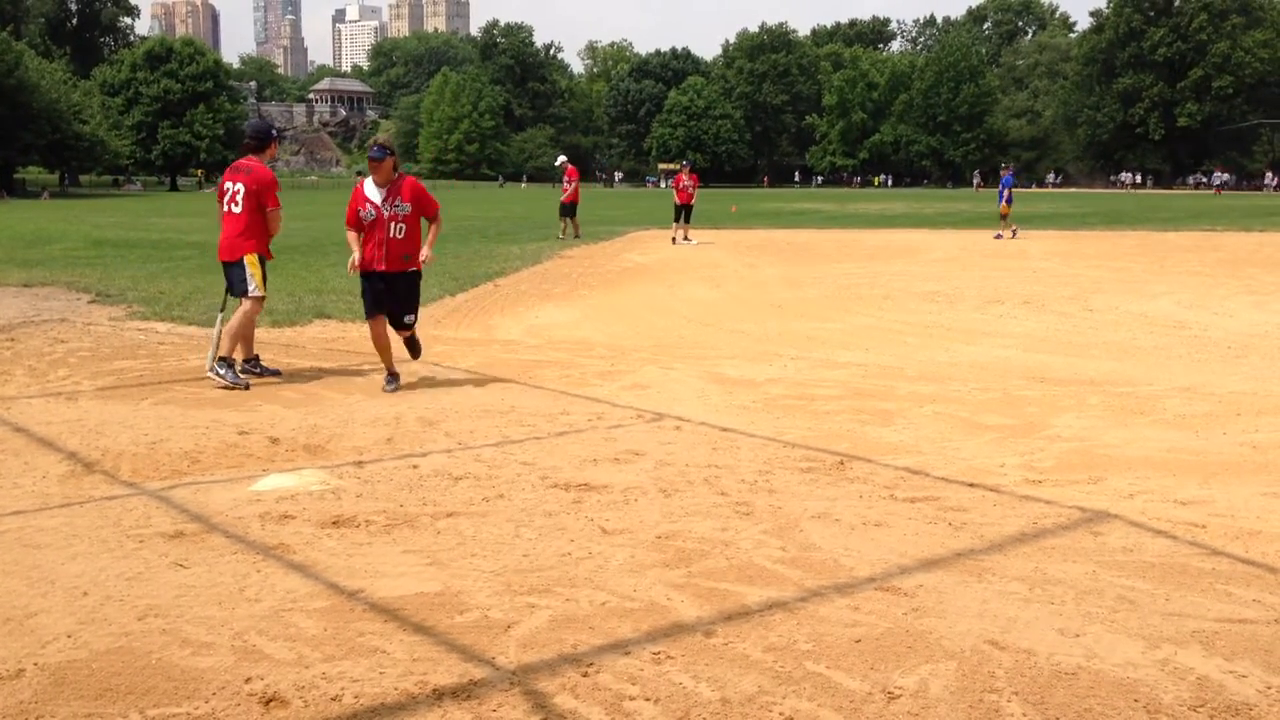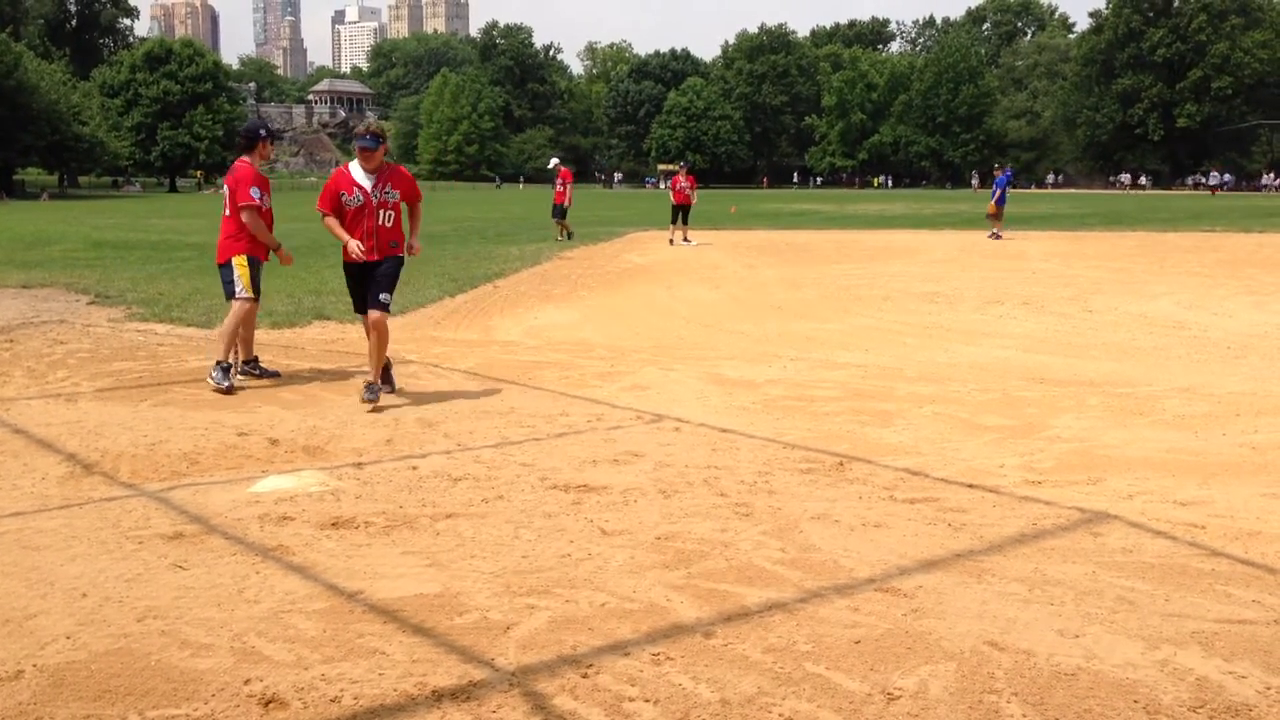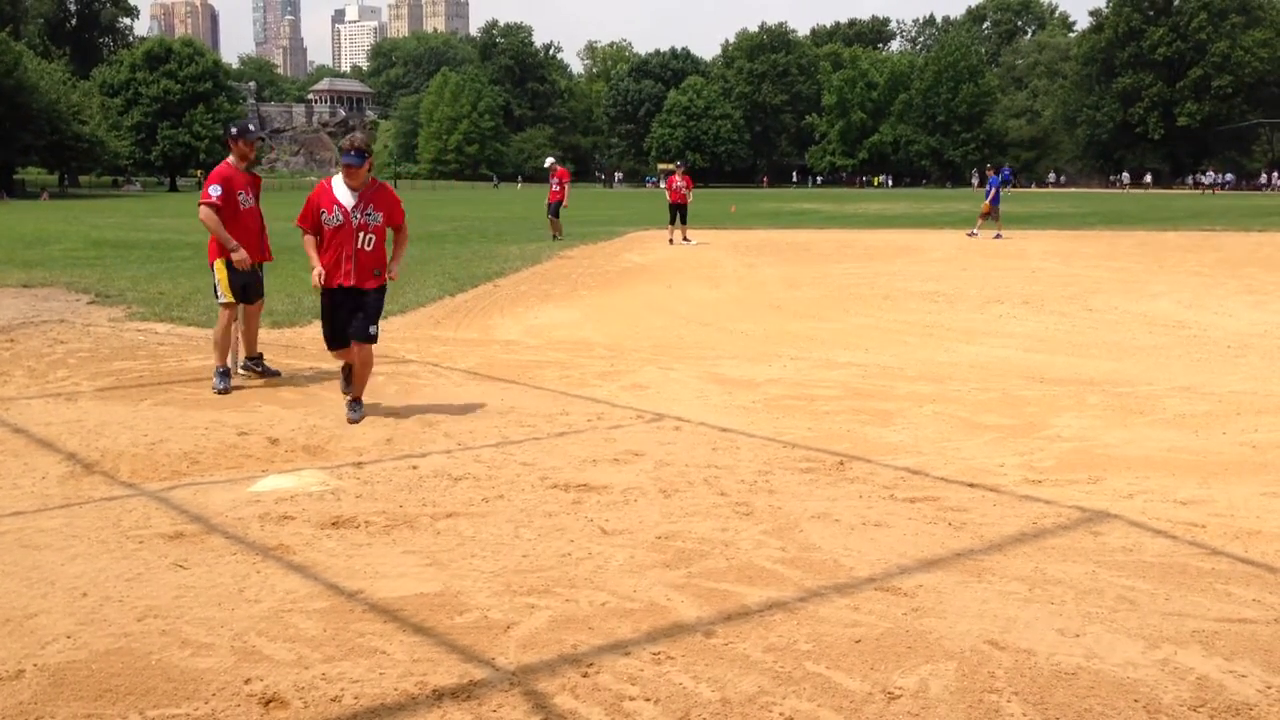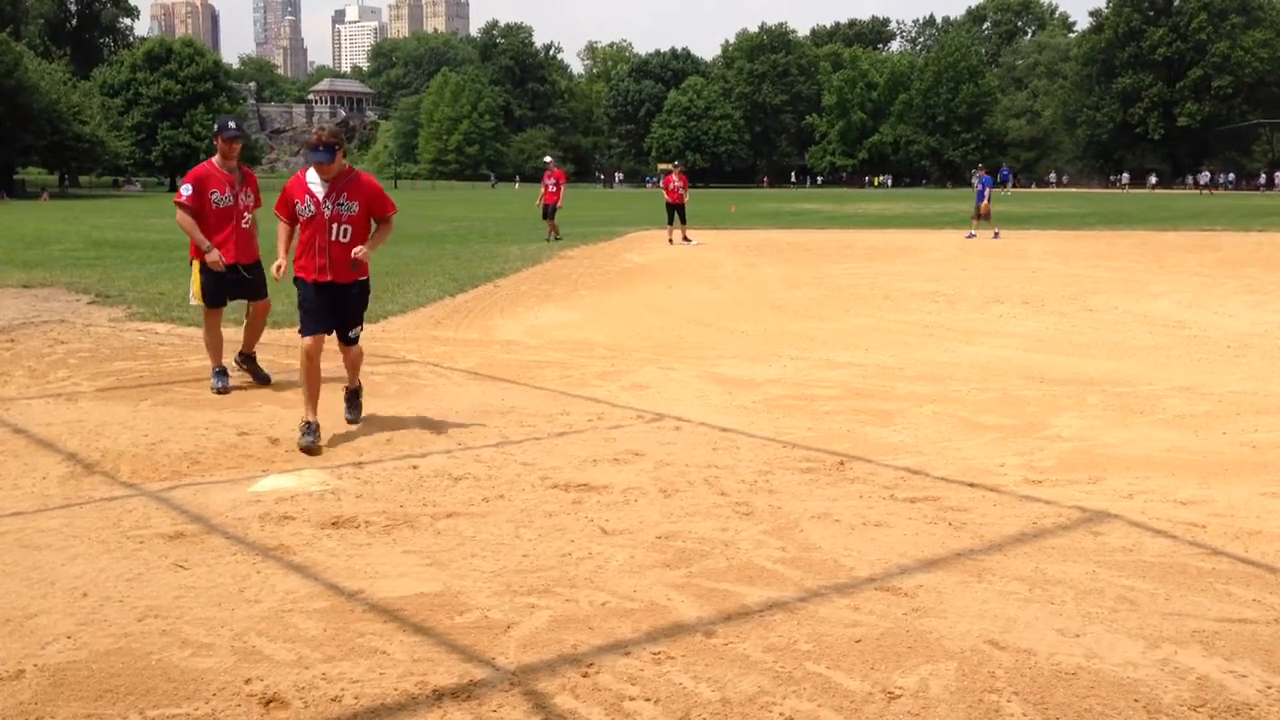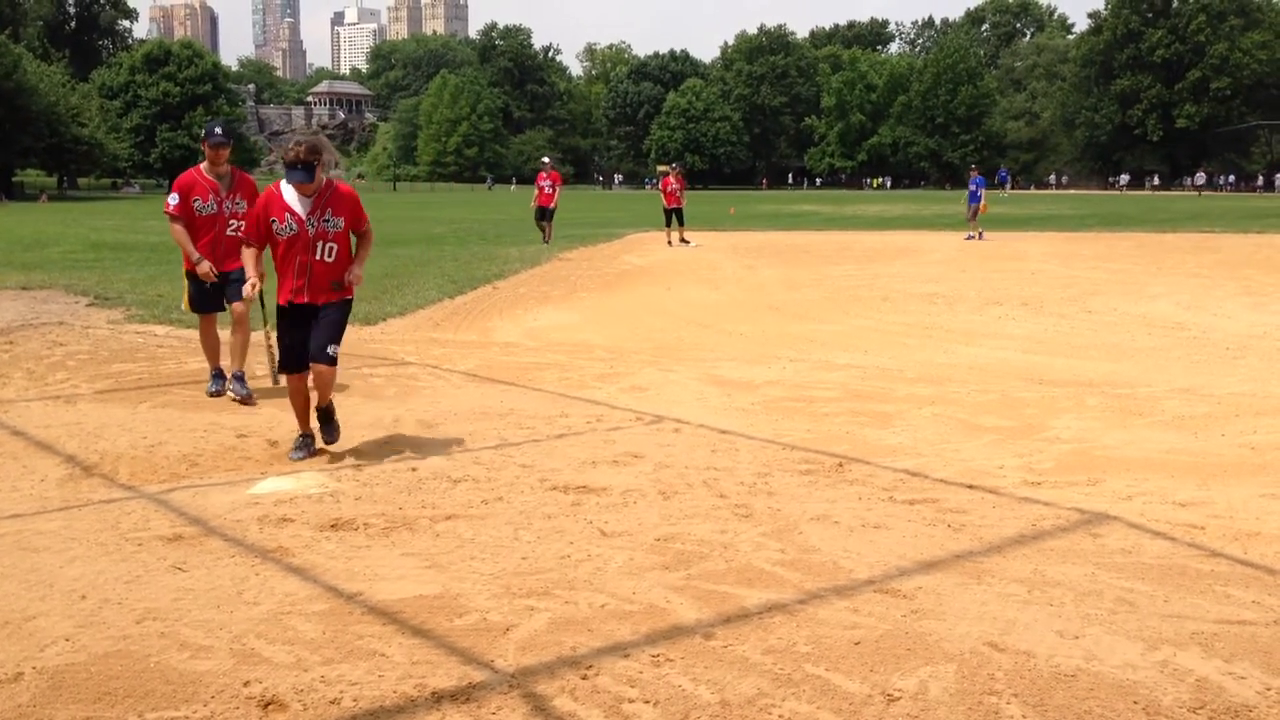
dt=0.2s
person 1, frame 1
left shoulder: (412, 187)
right shoulder: (360, 192)
left elbow: (436, 218)
right elbow: (353, 228)
left wrist: (428, 247)
right wrist: (355, 251)
left hip: (405, 269)
right hip: (372, 270)
left knee: (402, 326)
right knee: (375, 323)
left ankle: (409, 332)
right ankle: (391, 371)
person 1, frame 2
left shoulder: (399, 176)
right shoulder: (340, 178)
left elbow: (416, 203)
right elbow: (327, 214)
left wrist: (413, 236)
right wrist: (347, 240)
left hip: (389, 258)
right hip: (356, 260)
left knee: (377, 317)
right knee: (369, 320)
left ankle: (373, 381)
right ankle: (385, 368)
person 1, frame 3
left shoulder: (384, 194)
right shoulder: (322, 192)
left elbow: (400, 229)
right elbow: (308, 232)
left wrist: (396, 261)
right wrist: (315, 265)
left hip: (371, 284)
right hip: (333, 284)
left knee: (362, 345)
right knee: (339, 348)
left ankle: (356, 399)
right ankle: (350, 363)
person 1, frame 4
left shoulder: (364, 184)
right shoulder: (296, 183)
left elbow: (386, 221)
right elbow: (286, 220)
left wrist: (370, 246)
right wrist: (282, 255)
left hip: (352, 281)
right hip: (310, 279)
left knee: (350, 345)
right knee: (309, 345)
left ankle: (352, 387)
right ankle: (309, 422)
person 1, frame 5
left shoulder: (345, 196)
right shoulder: (270, 199)
left elbow: (365, 232)
right elbow: (251, 242)
left wrist: (358, 265)
right wrist: (252, 275)
left hip: (333, 298)
right hip: (289, 300)
left knee: (322, 367)
right knee: (295, 374)
left ankle: (324, 405)
right ankle: (304, 432)
person 2, frame 1
left shoulder: (233, 170)
right shoulder: (265, 176)
left elbow: (222, 206)
right elbow: (274, 219)
right wrist: (273, 236)
left hip: (231, 247)
right hip: (247, 249)
left knee: (249, 305)
right knee: (250, 304)
left ankle: (249, 362)
right ankle: (222, 363)
person 2, frame 2
left shoulder: (244, 171)
right shoulder: (248, 174)
right elbow: (249, 217)
left wrist: (268, 248)
right wrist: (276, 246)
left hip: (250, 252)
right hip: (240, 252)
left knee: (251, 307)
right knee: (241, 306)
left ankle: (247, 363)
right ankle: (220, 368)
person 2, frame 3
left shoulder: (252, 177)
right shoulder: (221, 174)
right elbow: (206, 214)
left wrist: (262, 250)
right wrist: (234, 247)
left hip: (253, 256)
right hip: (228, 258)
left knee: (254, 306)
right knee: (230, 311)
left ankle: (252, 360)
right ankle: (221, 372)
person 2, frame 4
left shoulder: (248, 176)
right shoulder: (199, 175)
right elbow: (182, 214)
left wrist: (256, 249)
right wrist: (206, 248)
left hip: (247, 256)
right hip: (211, 258)
left knee: (262, 306)
right knee: (213, 314)
left ankle: (246, 357)
right ankle: (219, 371)
person 2, frame 5
left shoulder: (245, 182)
right shoulder: (186, 182)
right elbow: (176, 225)
right wrist: (196, 259)
left hip: (236, 262)
right hip: (201, 265)
left knee: (240, 313)
right knee: (207, 321)
left ankle: (237, 377)
right ankle: (217, 373)
